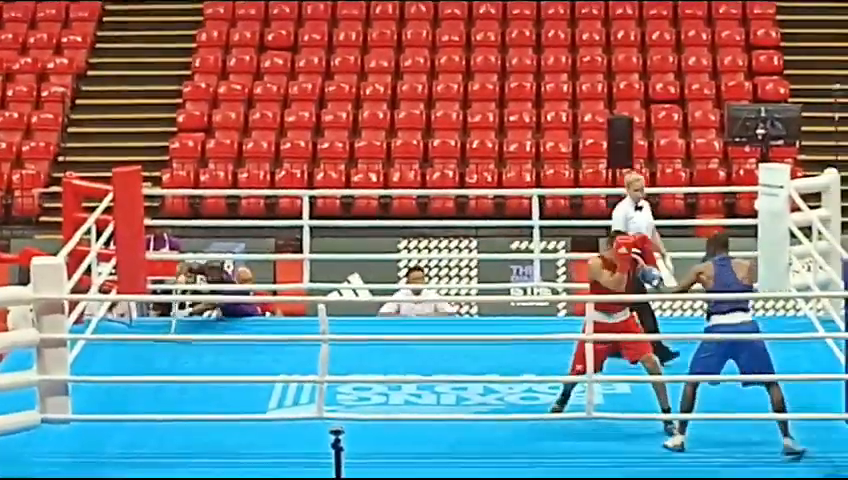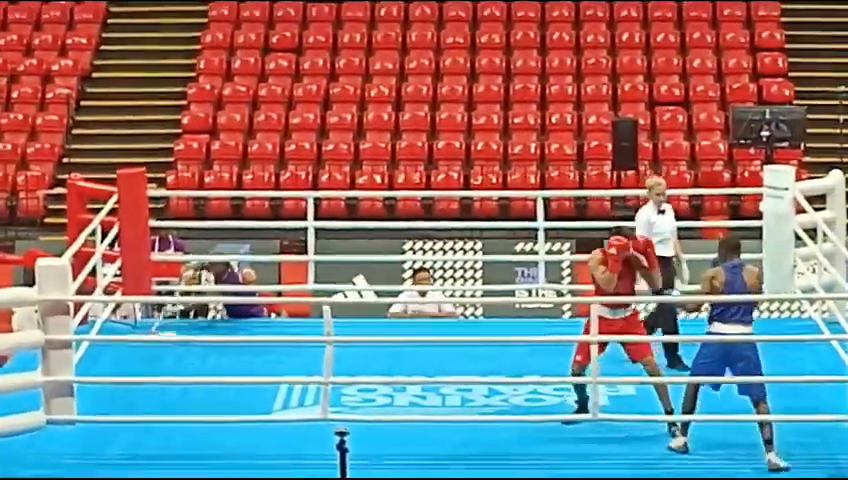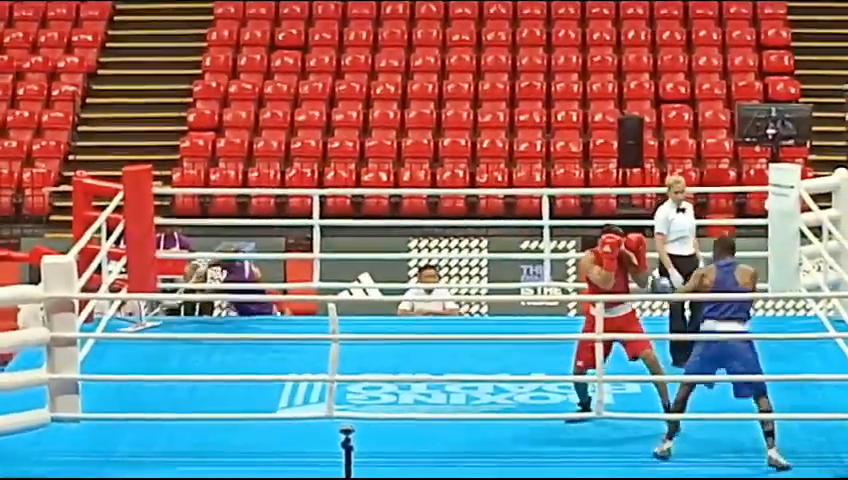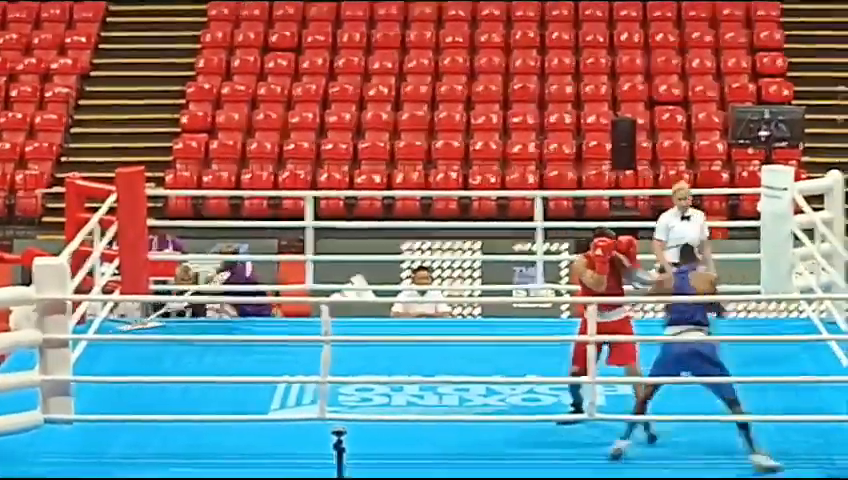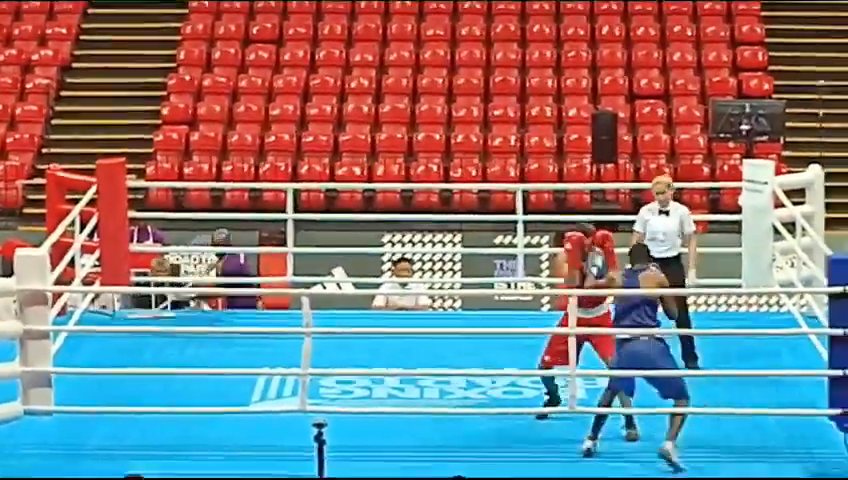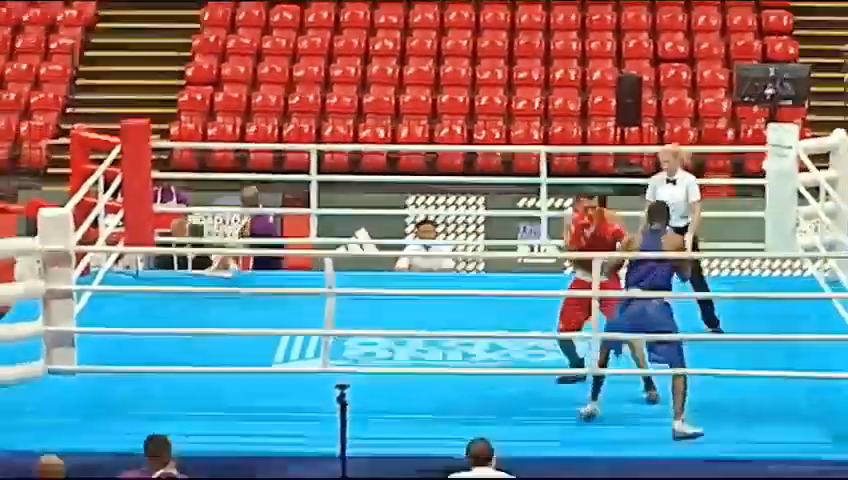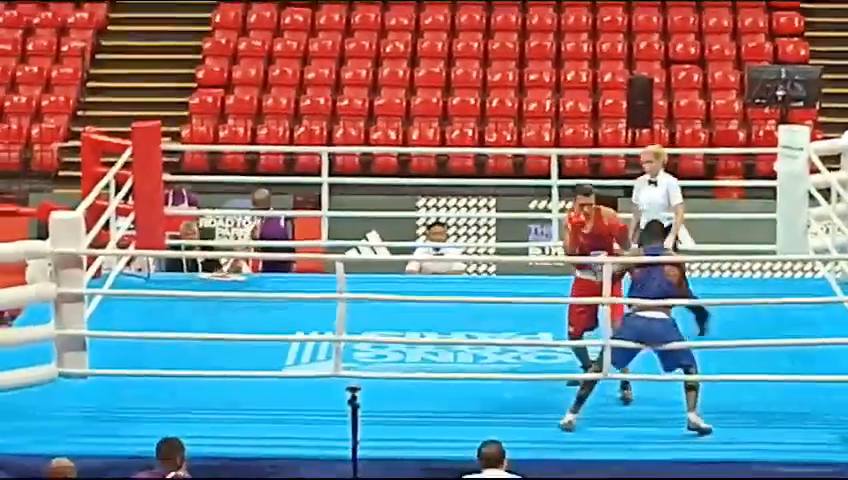
dt=0.2s
person 1, frame 1
left shoulder: (702, 269)
right shoulder: (747, 266)
left elbow: (675, 292)
left hip: (718, 330)
right hip: (746, 327)
left knee: (693, 382)
right knee: (771, 383)
left ankle: (679, 437)
right ankle: (786, 438)
person 1, frame 2
left shoulder: (713, 275)
right shoulder: (756, 273)
left elbow: (693, 306)
left hip: (717, 337)
right hip: (744, 338)
left knee: (693, 384)
right knee: (759, 399)
left ankle: (682, 438)
right ankle: (771, 455)
person 1, frame 3
left shoulder: (704, 273)
right shoulder: (750, 273)
left hip: (710, 338)
right hip: (739, 338)
left knee: (685, 389)
right knee: (760, 396)
left ankle: (667, 443)
right ankle: (772, 452)
person 1, frame 4
left shoulder: (667, 279)
right shoulder: (707, 277)
left elbow: (650, 296)
left hip: (671, 345)
right hip: (699, 345)
left knee: (647, 391)
right knee: (732, 400)
left ankle: (623, 441)
right ankle: (756, 454)
person 1, frame 5
left shoulder: (617, 279)
right shoulder: (658, 278)
right elbow: (673, 313)
left hip: (625, 345)
right hip: (650, 344)
left knee: (611, 392)
right knee: (681, 399)
left ankle: (591, 440)
right ankle: (669, 444)
person 1, frame 6
left shoulder: (633, 240)
right shoulder: (677, 241)
right elbow: (685, 274)
left hip: (632, 306)
right hip: (658, 308)
left knee: (604, 349)
right knee: (678, 366)
left ankle: (592, 403)
right ankle: (679, 423)
person 1, frame 7
left shoulder: (634, 255)
right shoulder: (676, 260)
right elbow: (682, 295)
left hip: (635, 322)
right hip: (663, 323)
left knee: (599, 366)
right knee: (690, 368)
left ankle: (572, 415)
right ankle: (693, 416)
person 2, frame 1
left shoulder: (630, 259)
right shoulder: (596, 263)
right elbow: (617, 286)
right wrist: (622, 257)
left hip: (624, 319)
right hip: (598, 322)
left knee: (651, 363)
right knee: (579, 370)
left ankle: (667, 415)
right ankle: (562, 399)
person 2, frame 2
left shoulder: (634, 257)
right shoulder: (598, 257)
left elbow: (655, 285)
right elbow: (608, 286)
left wrist: (650, 256)
right wrist: (615, 256)
left hip: (627, 316)
right hip: (602, 316)
left knee: (650, 364)
right knee: (578, 365)
left ankle: (670, 416)
right ankle: (582, 406)
person 2, frame 3
left shoulder: (625, 255)
right shoulder: (588, 259)
left elbow: (643, 283)
right elbow: (605, 284)
left wrist: (640, 255)
right wrist: (609, 255)
left hip: (625, 315)
right hip: (598, 318)
left knee: (650, 358)
right knee: (580, 368)
left ankle: (668, 409)
right ankle: (585, 407)
person 2, frame 4
left shoulder: (618, 257)
right shoulder: (581, 264)
right elbow: (598, 287)
left wrist: (631, 258)
right wrist: (601, 258)
left hip: (619, 320)
right hip: (592, 322)
left knee: (632, 369)
right knee: (575, 373)
left ankle: (647, 423)
right ankle: (578, 408)
person 2, frame 5
left shoulder: (600, 252)
right shoulder: (565, 256)
left elbow: (614, 281)
right elbow: (571, 284)
left wrist: (608, 252)
right wrist: (572, 253)
left hip: (600, 316)
right knee: (545, 364)
left ankle: (630, 421)
right ankle: (553, 399)
person 2, frame 6
left shoulder: (609, 218)
right shoulder: (572, 222)
right elbow: (571, 253)
left wrist: (619, 238)
right wrist: (576, 231)
left hip: (608, 281)
right hip: (582, 281)
right knee: (564, 330)
left ankle: (648, 383)
right ankle: (578, 368)
person 2, frame 7
left shoulder: (607, 215)
right shoulder: (569, 221)
left elbow: (625, 245)
right elbow: (570, 254)
left wrist: (621, 234)
right wrist: (575, 232)
right hip: (583, 280)
left knee: (616, 327)
right knee: (574, 333)
left ankle: (624, 382)
right ankle: (588, 369)
person 3, frame 1
left shoulder: (645, 206)
right shoulder: (622, 210)
left elbow: (653, 234)
left wrist: (666, 257)
left knee: (630, 305)
right knee: (643, 305)
right ankle: (660, 351)
person 3, frame 2
left shoulder: (669, 209)
right shoulder: (645, 214)
left wrist: (682, 263)
left hip: (669, 263)
right hip: (655, 264)
left knee: (664, 309)
right knee: (668, 310)
right ankle: (673, 357)
person 3, frame 3
left shoulder: (688, 207)
right shoulder: (663, 211)
right elbow: (659, 243)
left wrist: (699, 260)
right wrist: (671, 270)
left hip: (689, 260)
right hip: (672, 262)
left knee: (699, 306)
right knee: (677, 308)
left ankle: (689, 349)
right ankle: (679, 356)
person 3, frame 4
left shoulder: (699, 216)
right shoulder: (666, 218)
left elbow: (705, 245)
right elbow: (658, 247)
left wrist: (711, 270)
right wrist: (669, 271)
person 3, frame 5
left shoulder: (681, 211)
right shoulder: (646, 211)
left elbow: (691, 241)
right elbow: (636, 240)
left wrist: (692, 269)
left hip: (673, 263)
left knee: (680, 311)
left ankle: (690, 358)
person 3, frame 6
left shoulder: (688, 180)
right shoulder: (655, 181)
left elbow: (696, 211)
left wrist: (689, 236)
left hip: (682, 231)
left knee: (697, 279)
left ankle: (712, 323)
person 3, frame 7
left shoulder: (669, 182)
right shoulder: (640, 182)
left elbow: (679, 211)
right elbow: (636, 212)
left wrist: (671, 237)
right wrist: (631, 238)
left hip: (664, 233)
left ankle: (700, 312)
